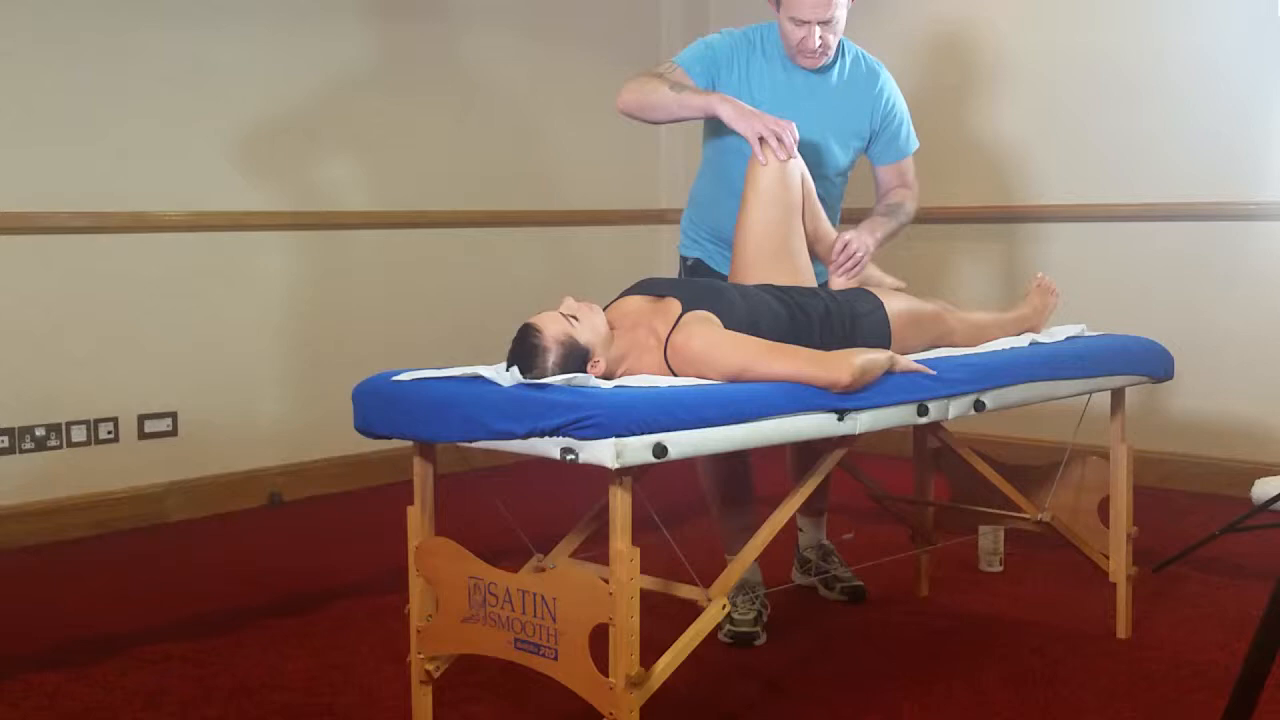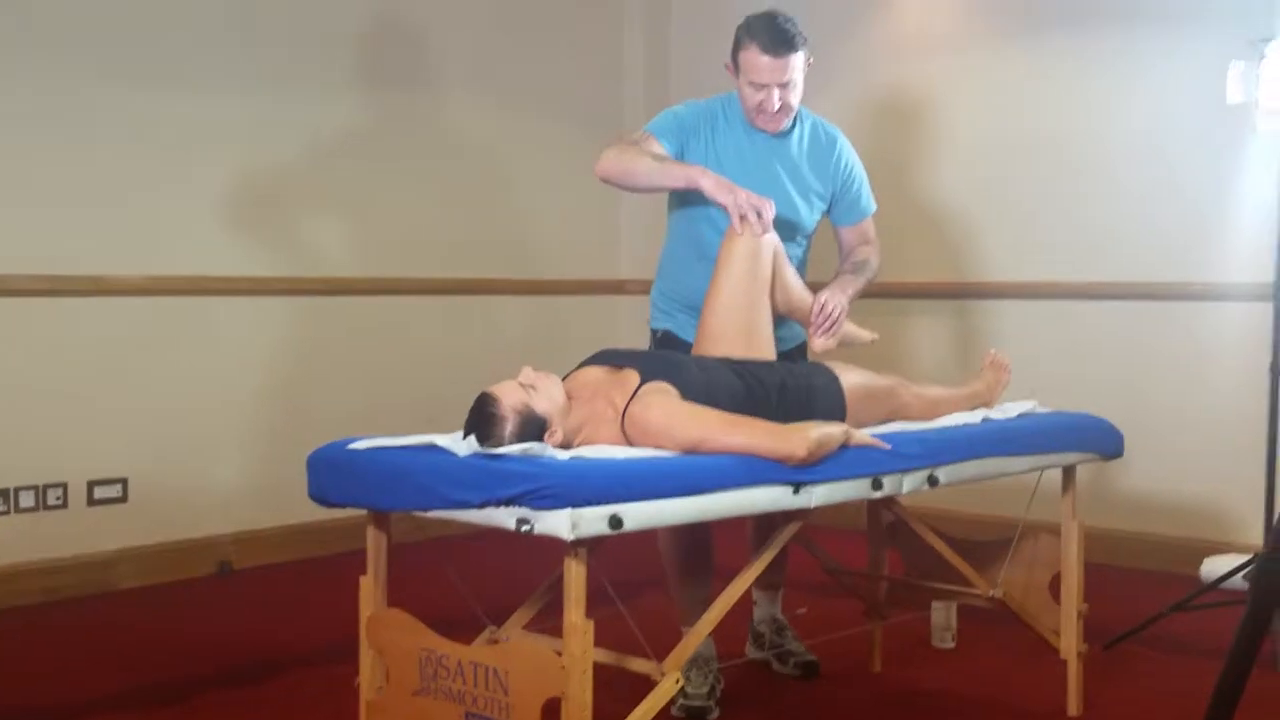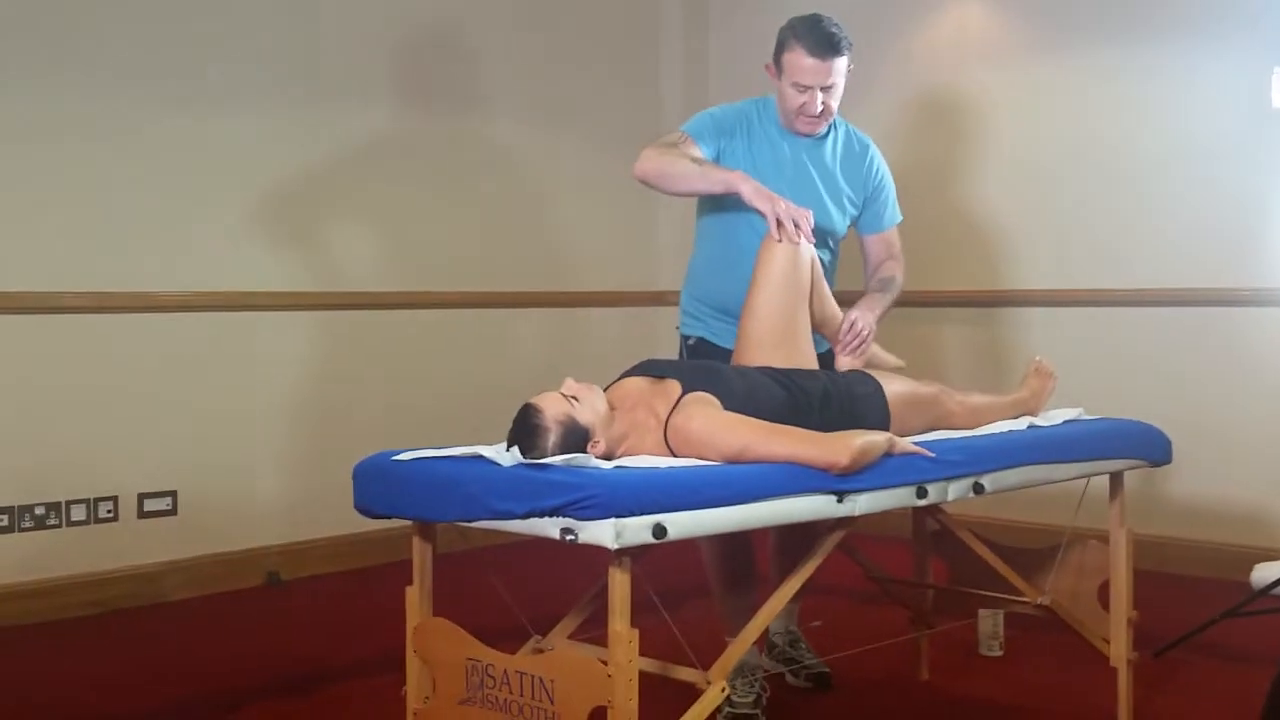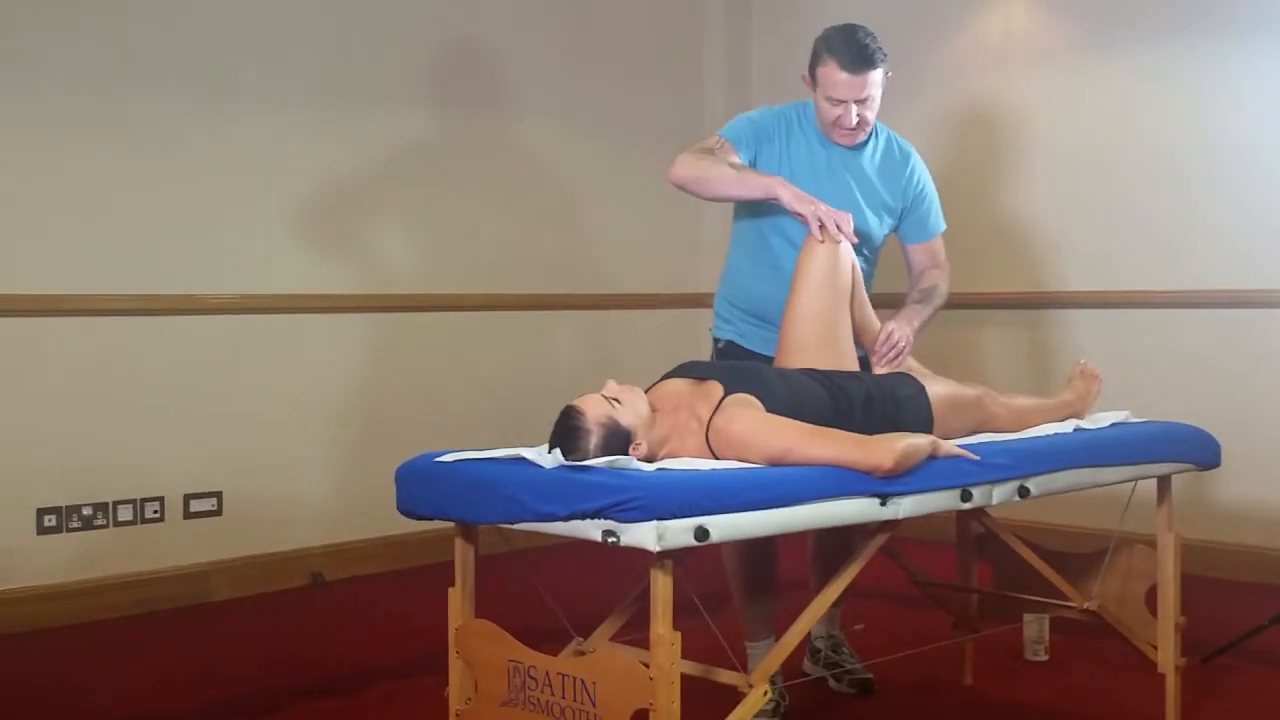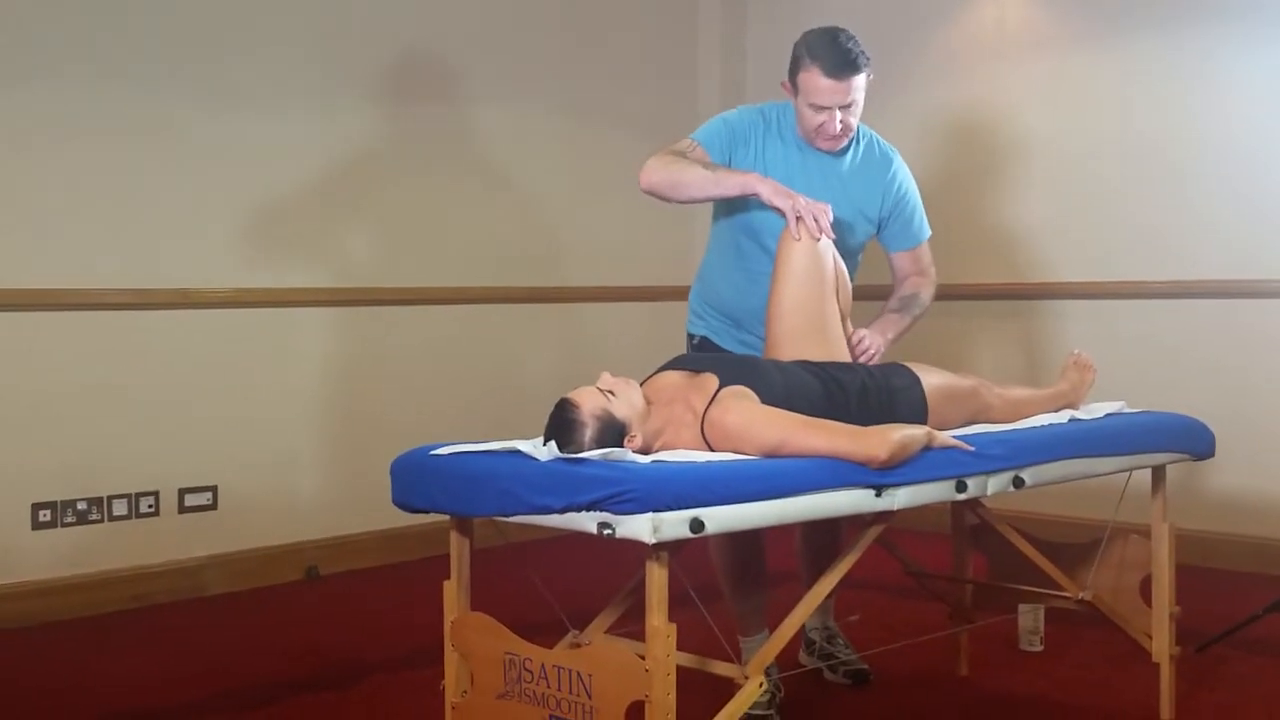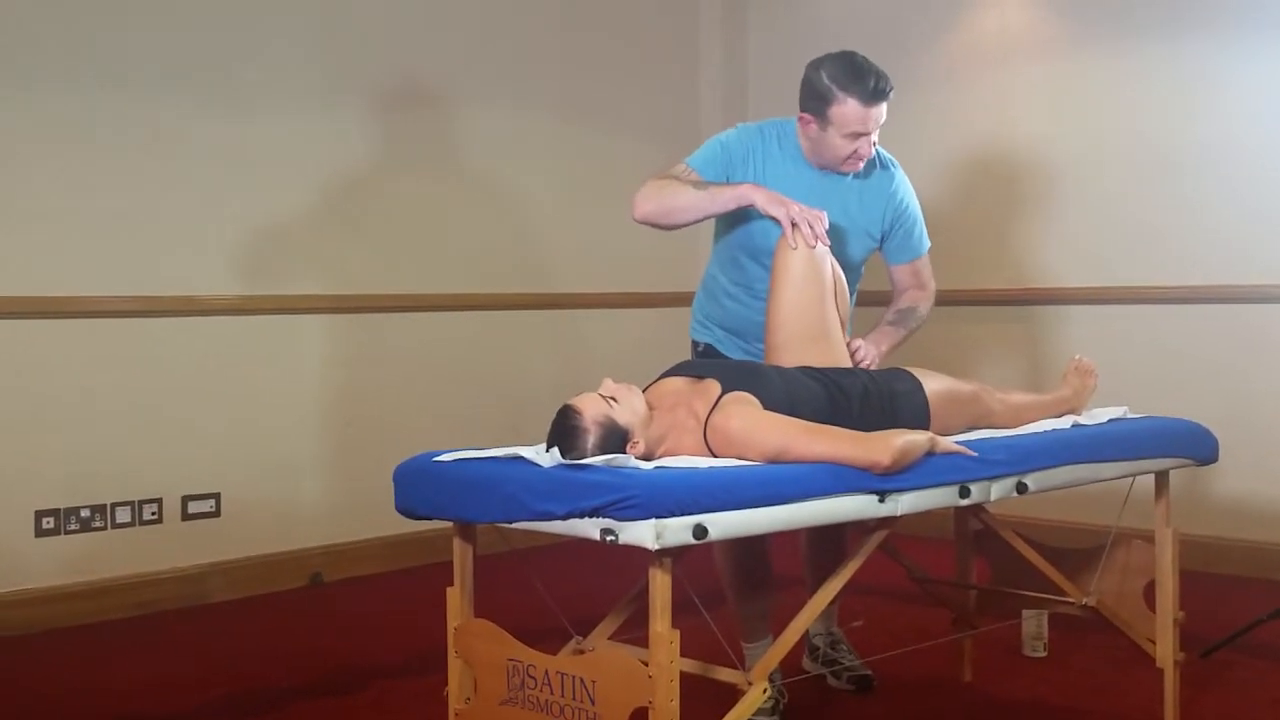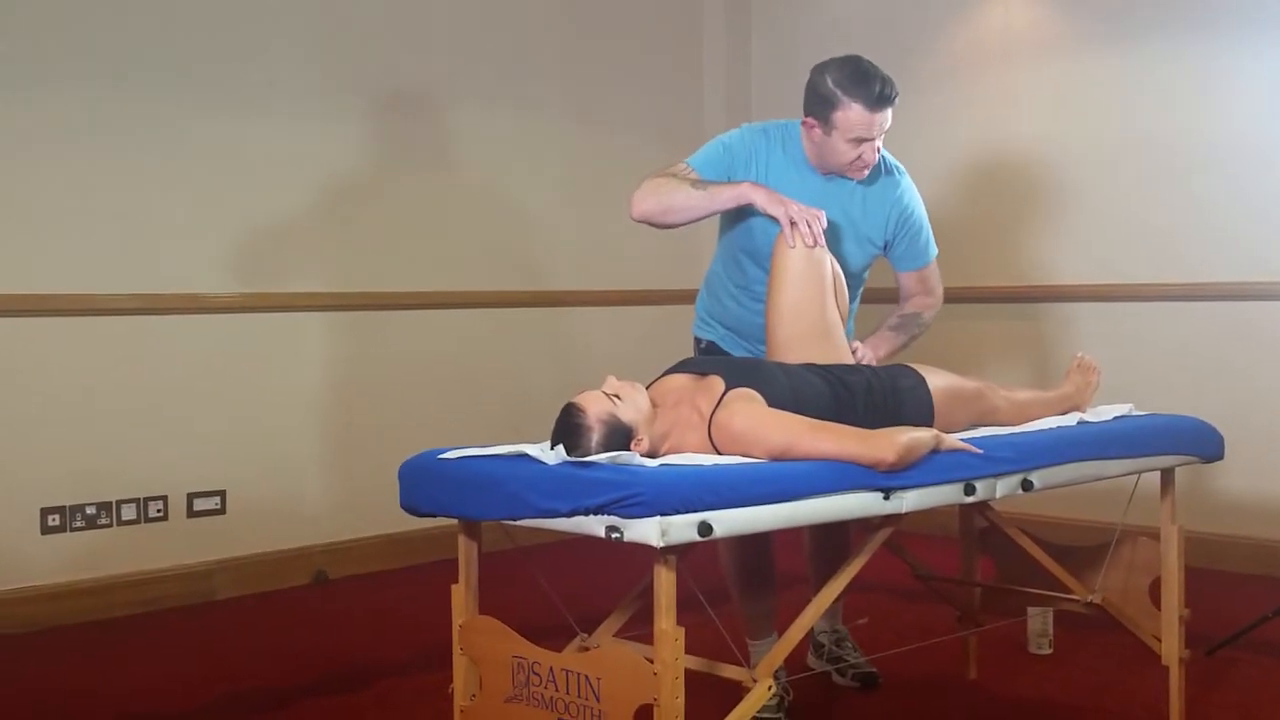
dt=0.7s
person 1, frame 1
left shoulder: (873, 85)
right shoulder: (730, 52)
left elbow: (901, 189)
right elbow: (632, 97)
left wrist: (870, 232)
right wrist: (726, 106)
left hip: (811, 276)
right hip: (716, 268)
left ankle: (813, 546)
right ankle: (741, 572)
person 1, frame 2
left shoulder: (830, 149)
right shoulder: (693, 122)
left elbow: (864, 246)
right elbow: (611, 164)
left wrist: (840, 290)
right wrist: (705, 178)
left hip: (778, 345)
right hip: (686, 339)
left ankle: (767, 618)
person 1, frame 3
left shoulder: (862, 157)
right shoulder: (729, 125)
left elbow: (888, 260)
right elbow: (650, 165)
left wrist: (868, 308)
right wrist: (746, 185)
left hip: (809, 349)
right hip: (717, 343)
left ankle: (784, 631)
person 1, frame 4
left shoulder: (903, 165)
right shoulder: (765, 130)
left elbow: (933, 270)
right elbow: (685, 169)
left wrist: (908, 319)
right wrist: (784, 190)
right hip: (750, 349)
left ankle: (826, 634)
right ankle: (760, 654)
person 1, frame 5
left shoulder: (885, 168)
right shoulder: (744, 130)
left elbow: (918, 276)
right elbow: (655, 174)
left wrist: (881, 330)
right wrist: (760, 184)
right hip: (726, 347)
left ankle: (820, 627)
right ankle: (753, 644)
person 1, frame 6
left shoulder: (888, 183)
right shoulder: (746, 147)
left elbow: (918, 288)
right elbow: (648, 204)
left wrist: (877, 343)
right wrist: (755, 194)
right hip: (730, 354)
left ankle: (825, 633)
person 1, frame 7
left shoulder: (894, 188)
right shoulder: (751, 147)
left elbow: (925, 295)
right elbow: (646, 203)
left wrist: (874, 349)
right wrist: (753, 192)
right hip: (732, 353)
left ankle: (830, 630)
right ankle: (762, 650)
person 2, frame 1
left shoulder: (615, 322)
right shoulder: (689, 346)
right elbow: (842, 370)
right wrist: (890, 359)
left hip: (761, 298)
right hip: (843, 321)
left knee: (780, 155)
right knee: (944, 317)
left ankle: (830, 250)
right ankle: (1024, 318)
person 2, frame 2
left shoulder: (576, 390)
right shoulder: (646, 418)
right elbow: (797, 443)
right wrist: (844, 432)
left hip: (724, 373)
right hip: (798, 394)
left knee: (754, 232)
right knee: (900, 394)
left ankle: (815, 317)
right ankle: (976, 393)
person 2, frame 3
left shoulder: (616, 401)
right shoulder: (690, 427)
right elbow: (840, 452)
right wrist: (887, 441)
left hip: (763, 377)
right hip: (840, 404)
left knee: (787, 238)
right knee: (942, 399)
left ankle: (845, 339)
right ankle: (1020, 401)
person 2, frame 4
left shoulder: (655, 406)
right shoulder: (732, 430)
right elbow: (883, 457)
right wrist: (932, 443)
left hip: (806, 387)
right hip: (883, 407)
left knee: (828, 241)
right knee: (986, 403)
right ankle: (1065, 404)
person 2, frame 5
left shoulder: (648, 400)
right shoulder: (727, 420)
right elbow: (878, 445)
right wrist: (927, 435)
left hip: (797, 374)
right hip: (877, 398)
left knee: (807, 233)
right knee: (981, 393)
right ankle: (1061, 393)
person 2, frame 6
left shoulder: (653, 404)
right shoulder: (730, 426)
right elbow: (882, 452)
right wrist: (930, 440)
left hip: (803, 380)
right hip: (884, 402)
left knee: (803, 238)
right knee: (986, 399)
right ankle: (1064, 399)
person 2, frame 7
left shoulder: (655, 403)
right shoulder: (734, 423)
right elbow: (886, 449)
right wrist: (934, 437)
left hip: (806, 377)
right hip: (887, 400)
right knee: (988, 397)
right ankle: (1067, 396)
